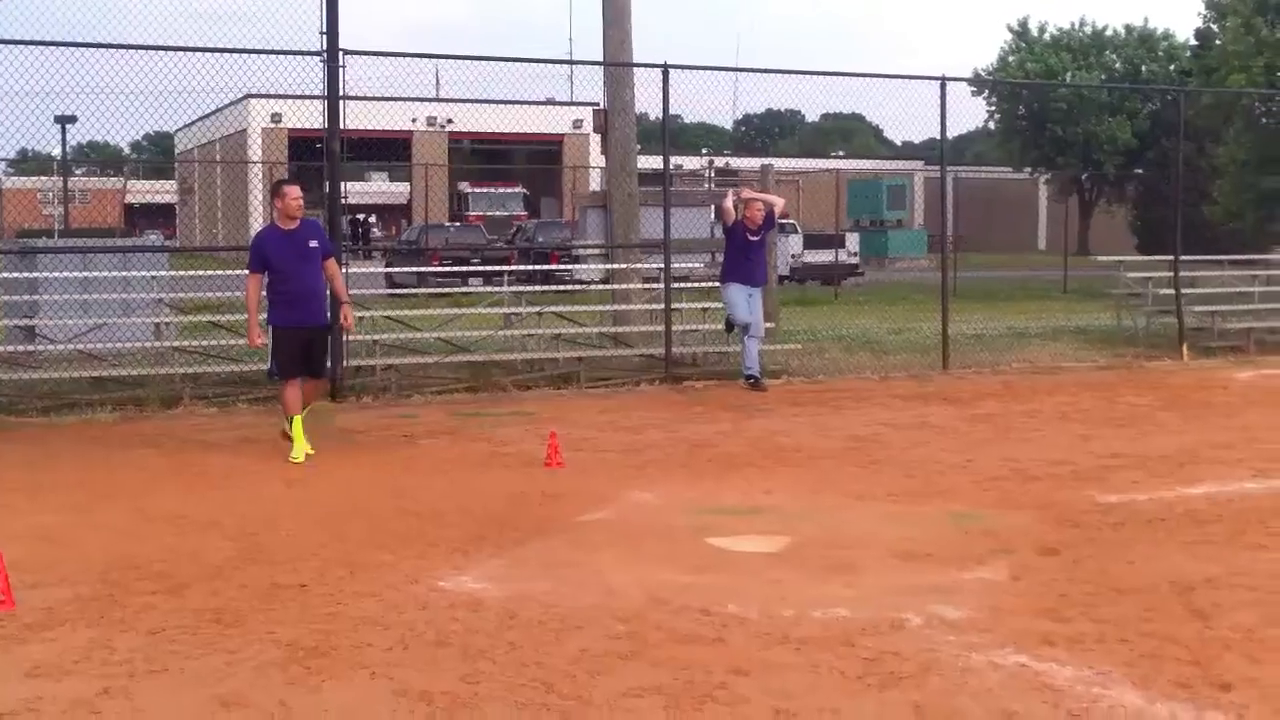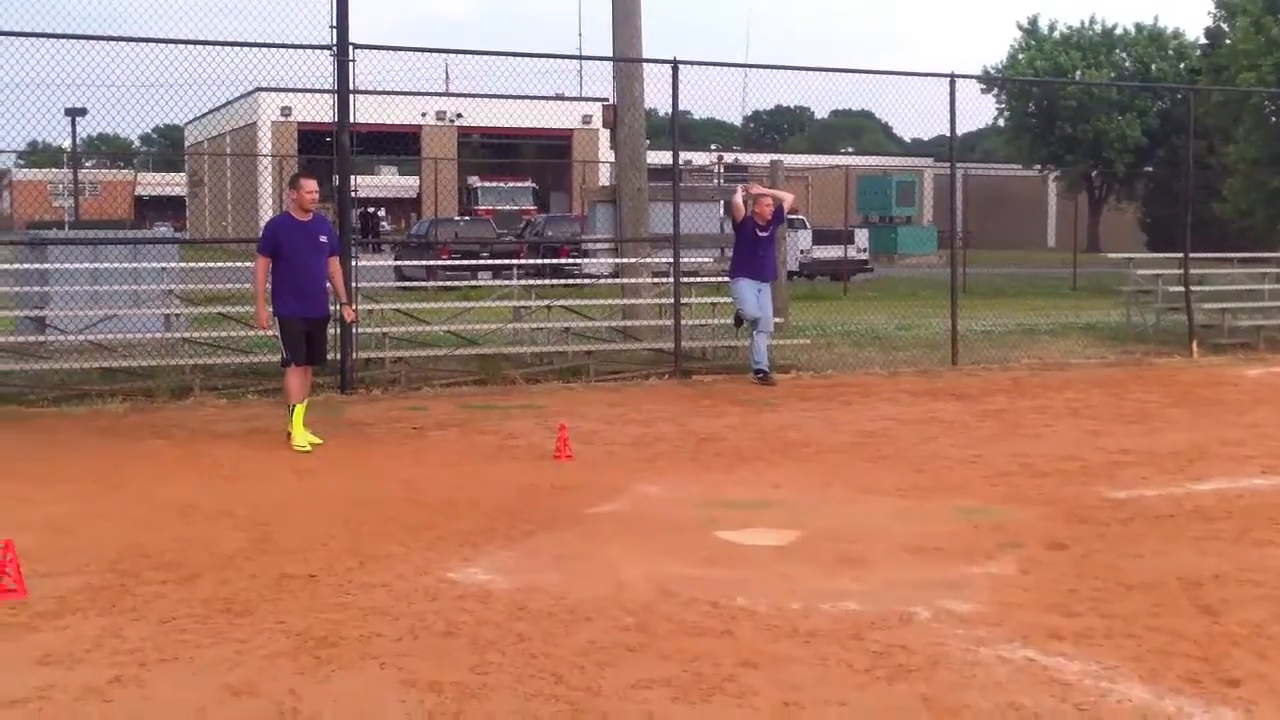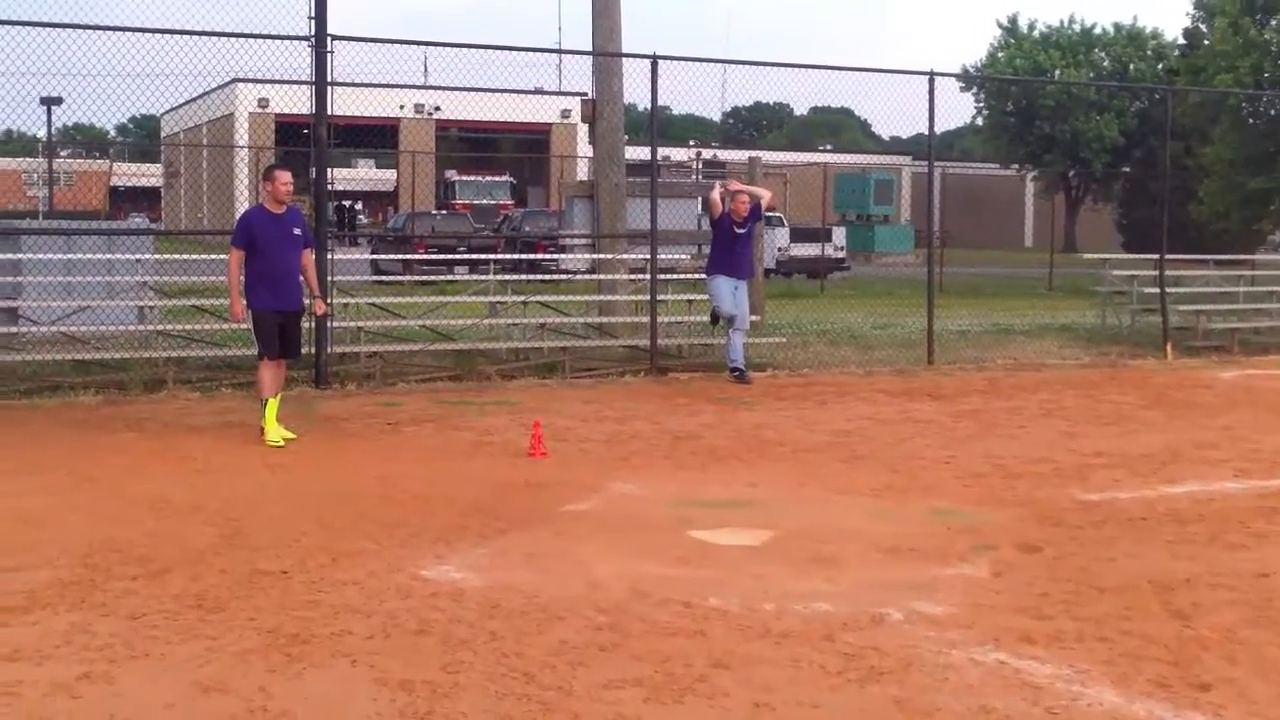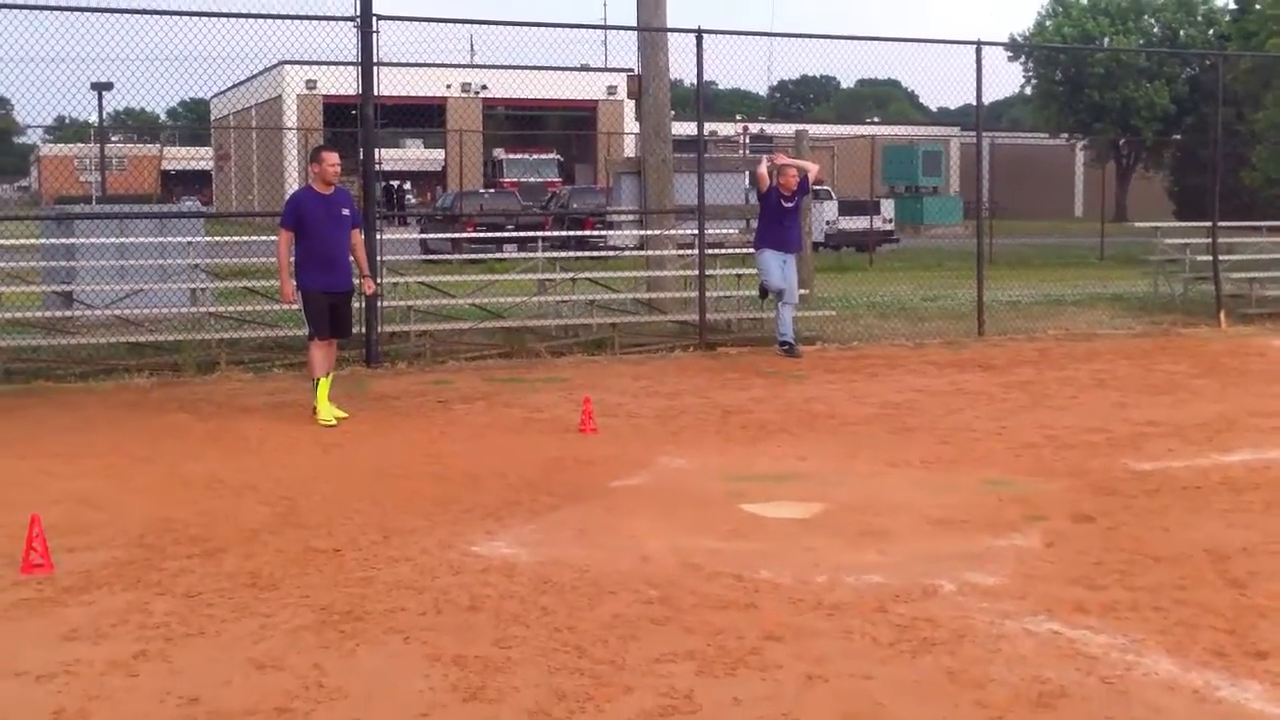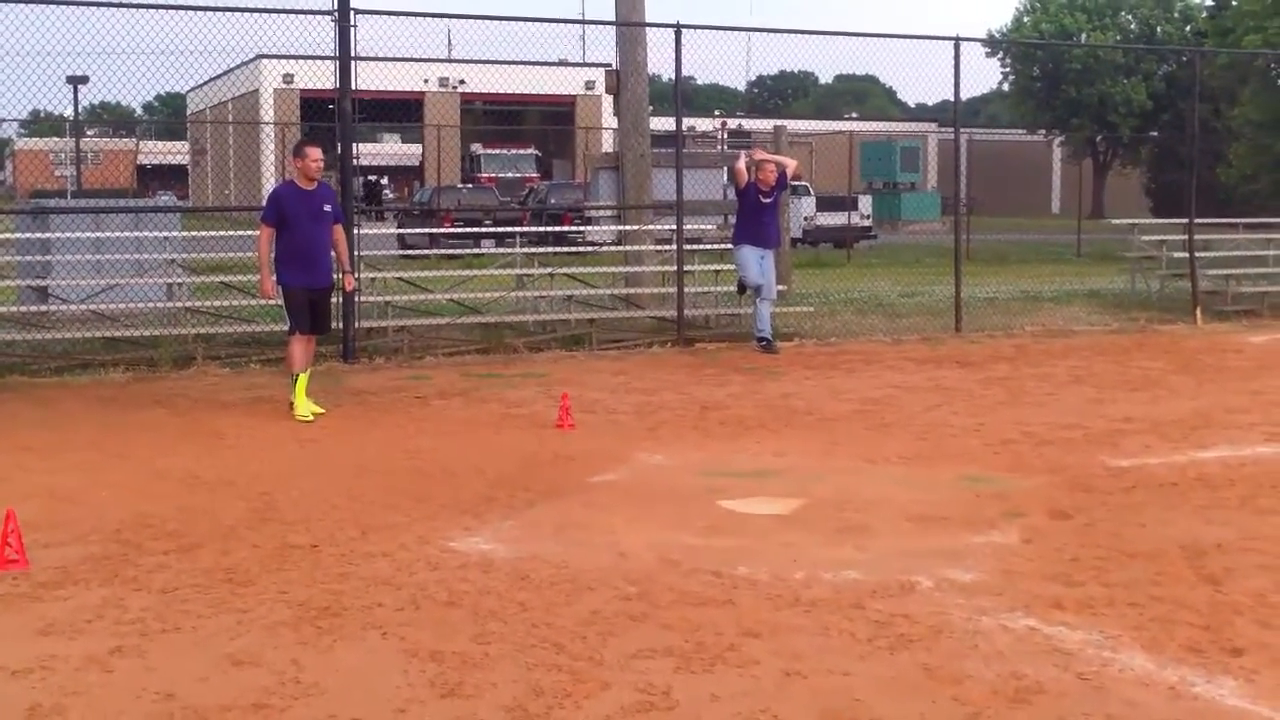
dt=1s
person 1, frame 1
left shoulder: (315, 229)
right shoulder: (264, 239)
left elbow: (331, 268)
right elbow: (254, 282)
left wrist: (345, 302)
right wrist: (253, 324)
left hip: (318, 321)
right hip: (284, 323)
left knee: (316, 378)
right knee: (290, 379)
left ankle: (292, 426)
right ankle: (298, 438)
person 1, frame 2
left shoulder: (324, 226)
right shoulder: (276, 226)
left elbow: (333, 267)
right elbow: (261, 267)
left wrist: (344, 302)
right wrist: (260, 306)
left hip: (319, 311)
right hip: (289, 311)
left knee: (308, 366)
right knee: (294, 365)
left ankle: (298, 424)
right ankle: (295, 428)
person 1, frame 3
left shoulder: (298, 218)
right shoulder: (251, 218)
left elbow: (306, 259)
right elbow: (235, 260)
left wrist: (316, 295)
right wrist: (235, 299)
left hip: (293, 304)
right hip: (263, 304)
left knee: (282, 360)
right knee: (268, 359)
left ankle: (273, 419)
right ankle: (268, 423)
person 1, frame 4
left shoulder: (346, 198)
right shoulder: (299, 200)
left elbow: (355, 239)
right elbow: (284, 241)
left wrist: (366, 275)
right wrist: (285, 280)
left hip: (342, 284)
right hip: (313, 285)
left knee: (333, 340)
right knee: (319, 339)
left ankle: (325, 399)
right ankle: (320, 402)
person 1, frame 5
left shoulder: (328, 194)
right shoulder: (281, 194)
left elbow: (337, 234)
right elbow: (265, 236)
left wrist: (347, 270)
right wrist: (265, 275)
left hip: (323, 280)
right hip: (293, 280)
left knee: (312, 335)
right knee: (299, 334)
left ankle: (301, 395)
right ankle: (298, 398)
person 2, frame 1
left shoulder: (763, 226)
right shoulder: (736, 227)
left elbow: (780, 202)
right elbow: (726, 206)
left wrist: (752, 194)
right wrist: (730, 196)
left hip: (755, 287)
right hip: (733, 284)
left knee: (755, 332)
right knee: (743, 319)
left ankle: (751, 375)
right ankle: (732, 319)
person 2, frame 2
left shoulder: (773, 222)
right shoulder: (745, 223)
left elbow: (789, 198)
right elbow: (736, 203)
left wrist: (762, 190)
right wrist: (740, 192)
left hip: (764, 282)
right hip: (743, 279)
left knee: (764, 327)
right knee: (752, 313)
left ankle: (760, 370)
right ankle: (741, 314)
person 2, frame 3
left shoulder: (751, 218)
right shoulder: (722, 219)
left elbow: (767, 195)
right elbow: (713, 199)
left wrist: (741, 187)
right wrist: (718, 188)
left hip: (741, 279)
right hip: (719, 276)
left knee: (740, 325)
right knee: (728, 311)
left ankle: (736, 368)
right ankle: (718, 311)
person 2, frame 4
left shoulder: (798, 192)
right shoulder: (770, 193)
left elbow: (814, 168)
right elbow: (761, 173)
left wrist: (788, 161)
right wrist: (765, 162)
left hip: (789, 253)
right hip: (767, 250)
left knee: (789, 299)
right knee: (777, 285)
left ankle: (785, 342)
right ankle: (766, 285)
person 2, frame 5
left shoulder: (777, 187)
right shoulder: (748, 189)
left elbow: (792, 163)
right elbow: (739, 168)
left wrist: (765, 156)
right wrist: (743, 157)
left hip: (768, 249)
right hip: (745, 246)
left knee: (767, 294)
right knee: (755, 281)
left ankle: (763, 338)
right ankle: (745, 281)
